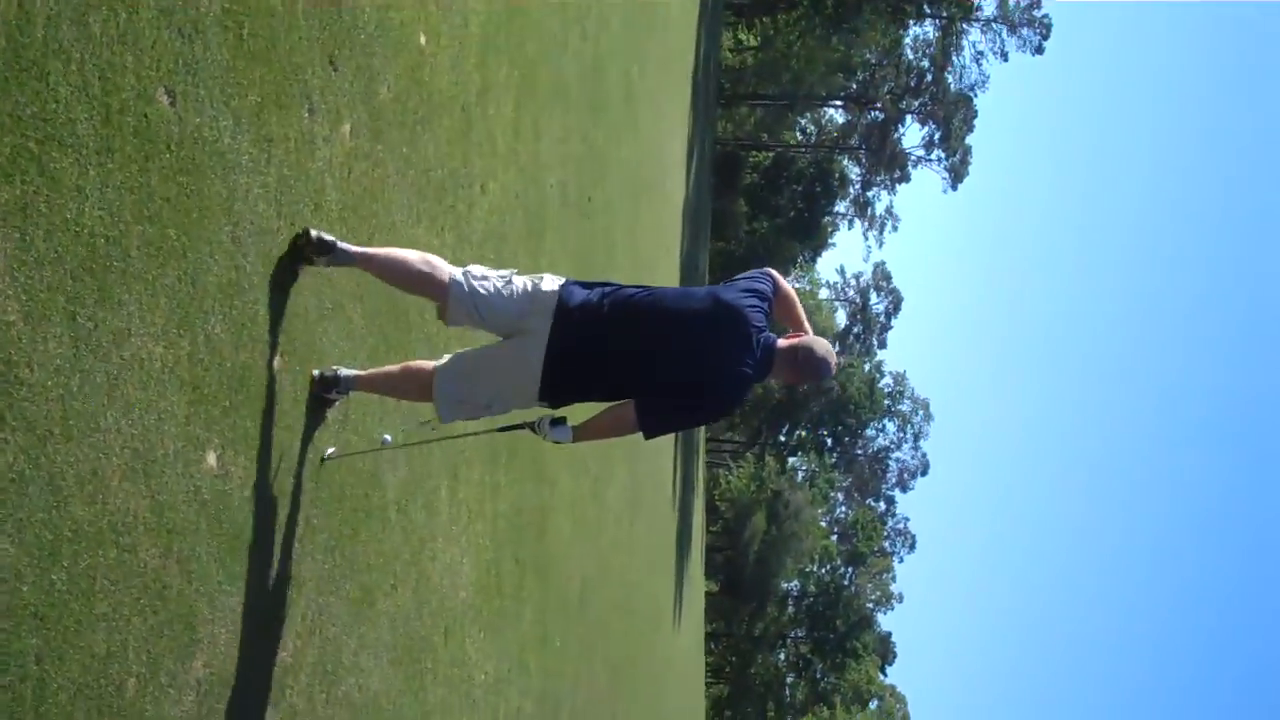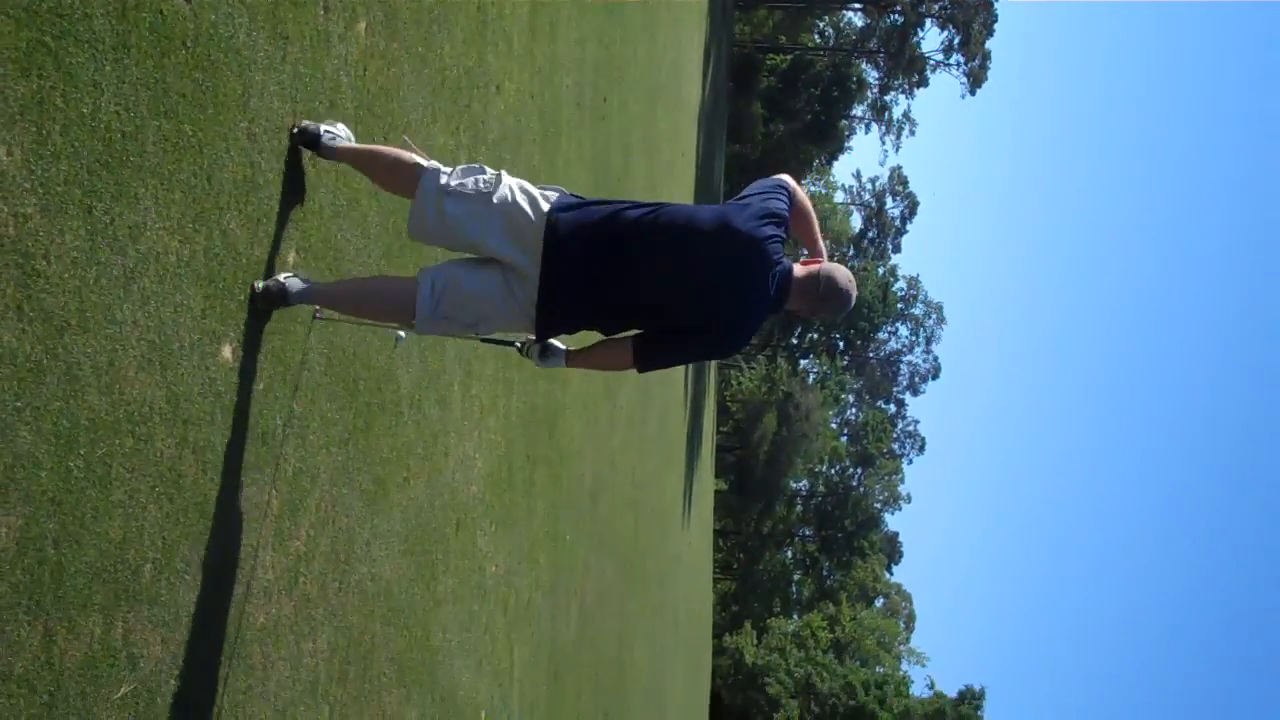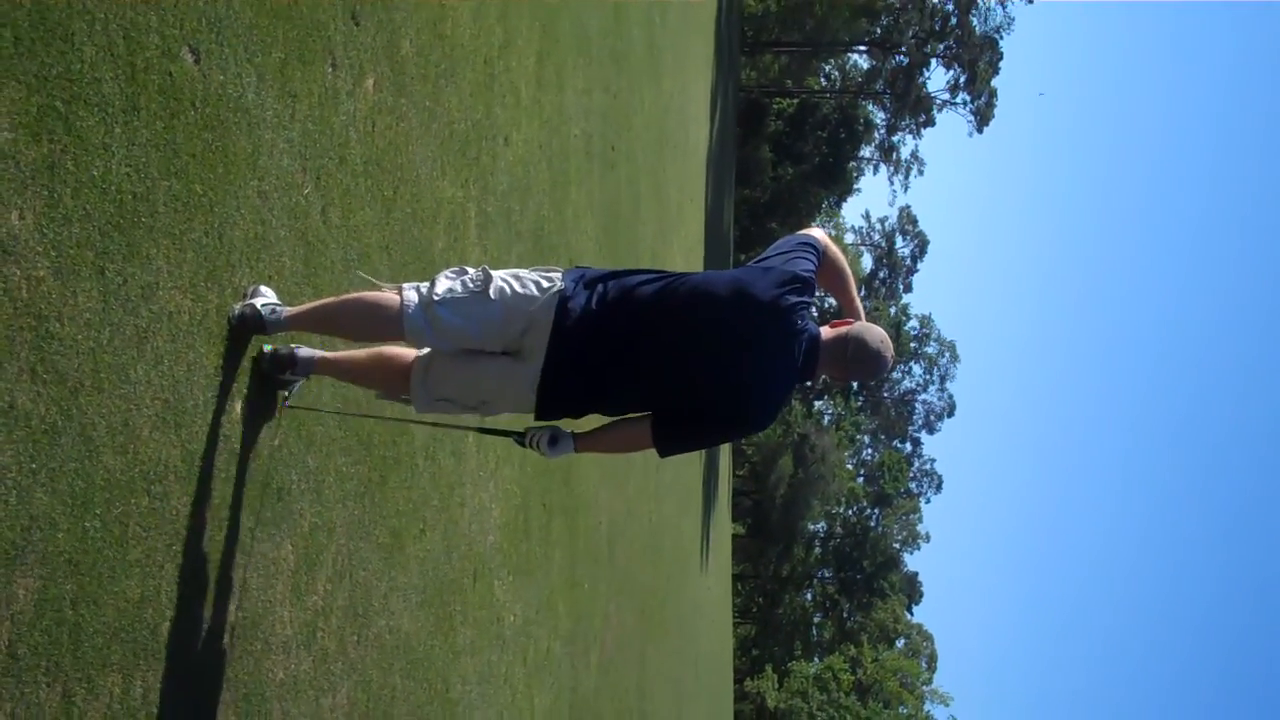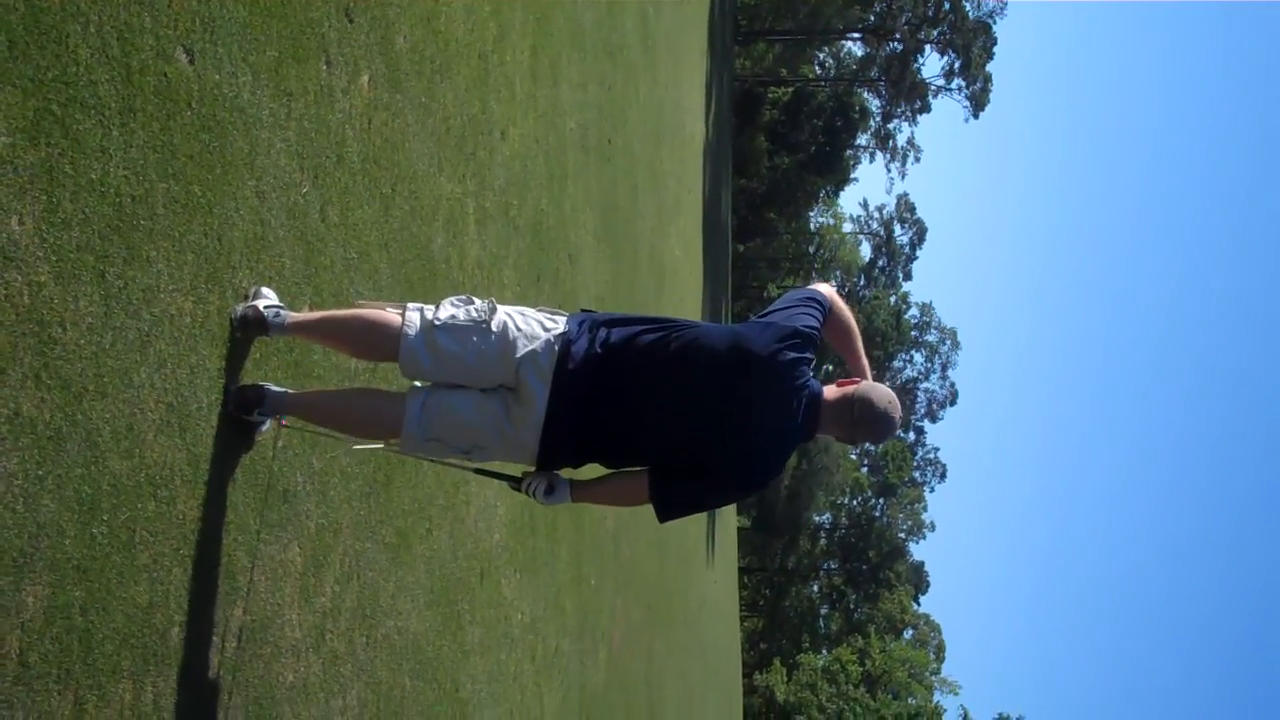
dt=1s
person 1, frame 1
left shoulder: (748, 301)
right shoulder: (723, 393)
left elbow: (775, 278)
right elbow: (637, 414)
left wrist: (804, 331)
right wrist: (572, 433)
left hip: (564, 301)
right hip: (556, 371)
left knee: (447, 282)
right knee: (447, 384)
left ankle: (340, 250)
person 1, frame 2
left shoulder: (762, 222)
right shoulder: (733, 330)
left elbow: (788, 182)
right elbow: (636, 350)
left wrist: (817, 248)
right wrist: (564, 358)
left hip: (556, 220)
right hip: (548, 300)
left knee: (435, 186)
right knee: (424, 301)
left ankle: (332, 143)
right ankle: (308, 292)
person 1, frame 3
left shoulder: (787, 282)
right shoulder: (758, 404)
left elbow: (817, 237)
right elbow: (656, 430)
left wrist: (857, 316)
right wrist: (573, 443)
left hip: (565, 299)
right hip: (559, 387)
left knee: (412, 310)
right knee: (422, 379)
left ankle: (278, 315)
right ankle: (309, 363)
person 1, frame 4
left shoulder: (790, 335)
right shoulder: (758, 464)
left elbow: (825, 292)
right elbow: (654, 485)
left wrist: (865, 377)
right wrist: (569, 490)
left hip: (563, 341)
right hip: (553, 431)
left knee: (415, 334)
right knee: (410, 417)
left ankle: (281, 318)
right ankle: (281, 401)
